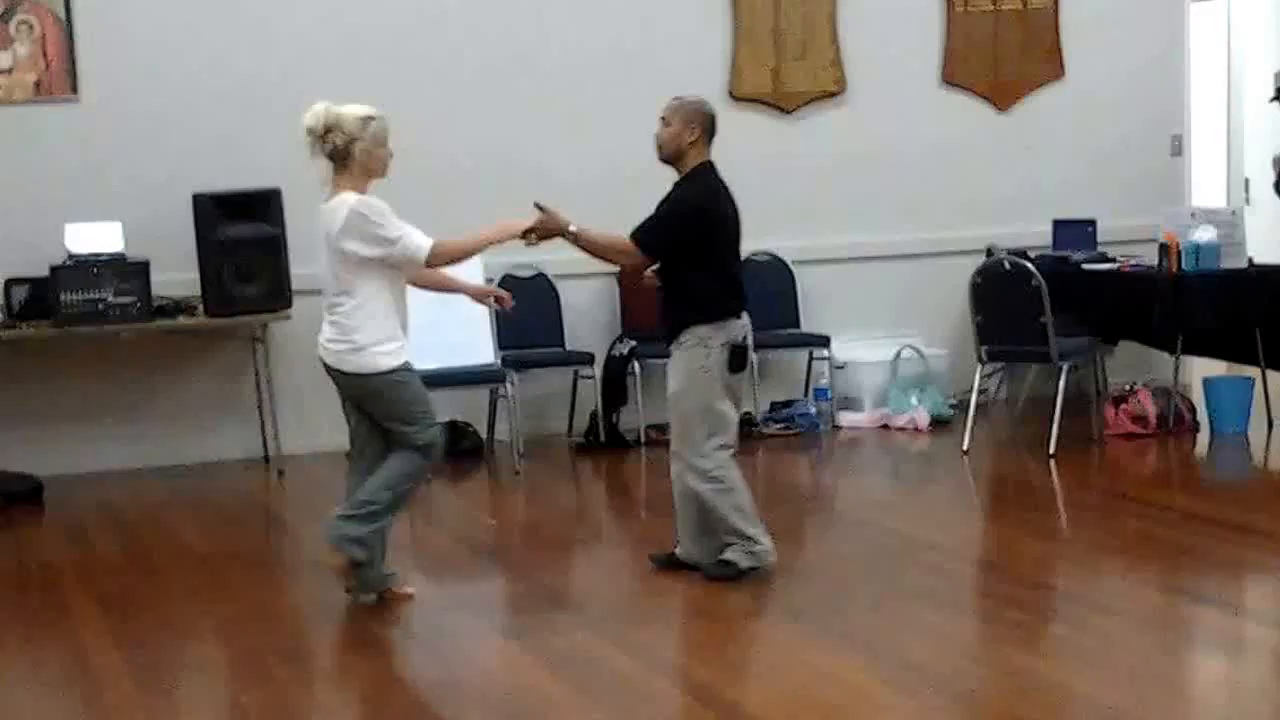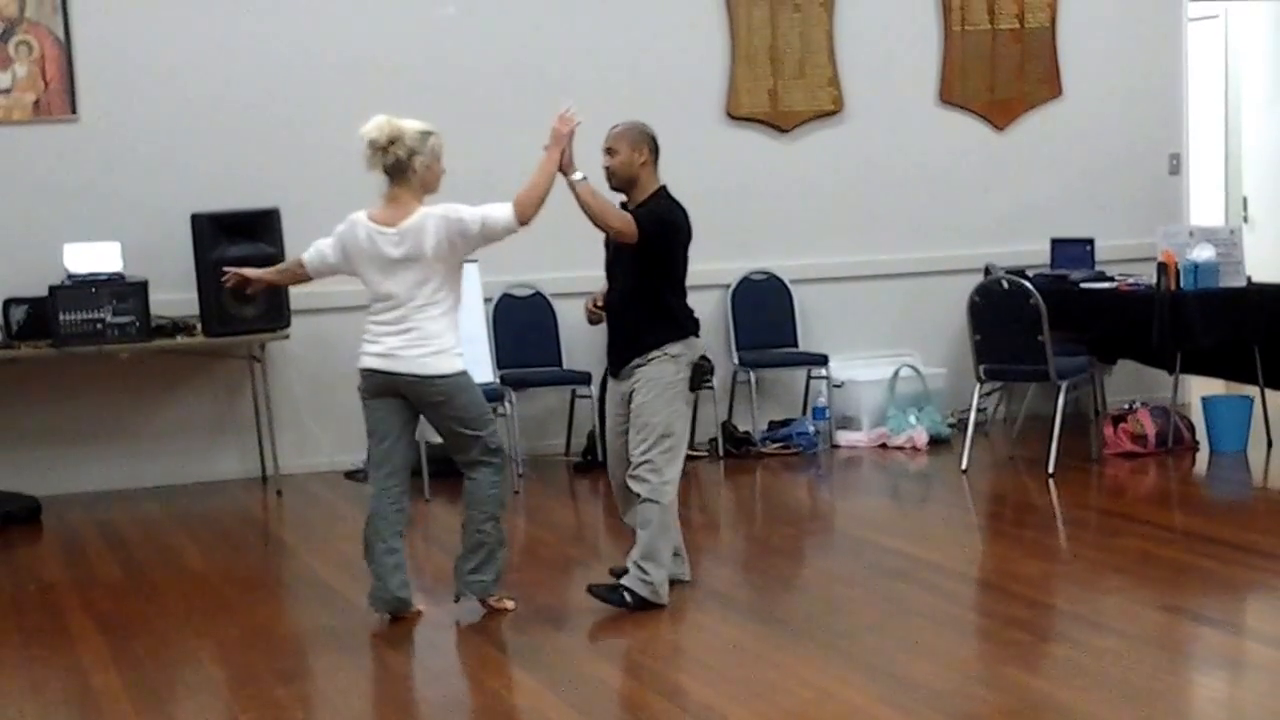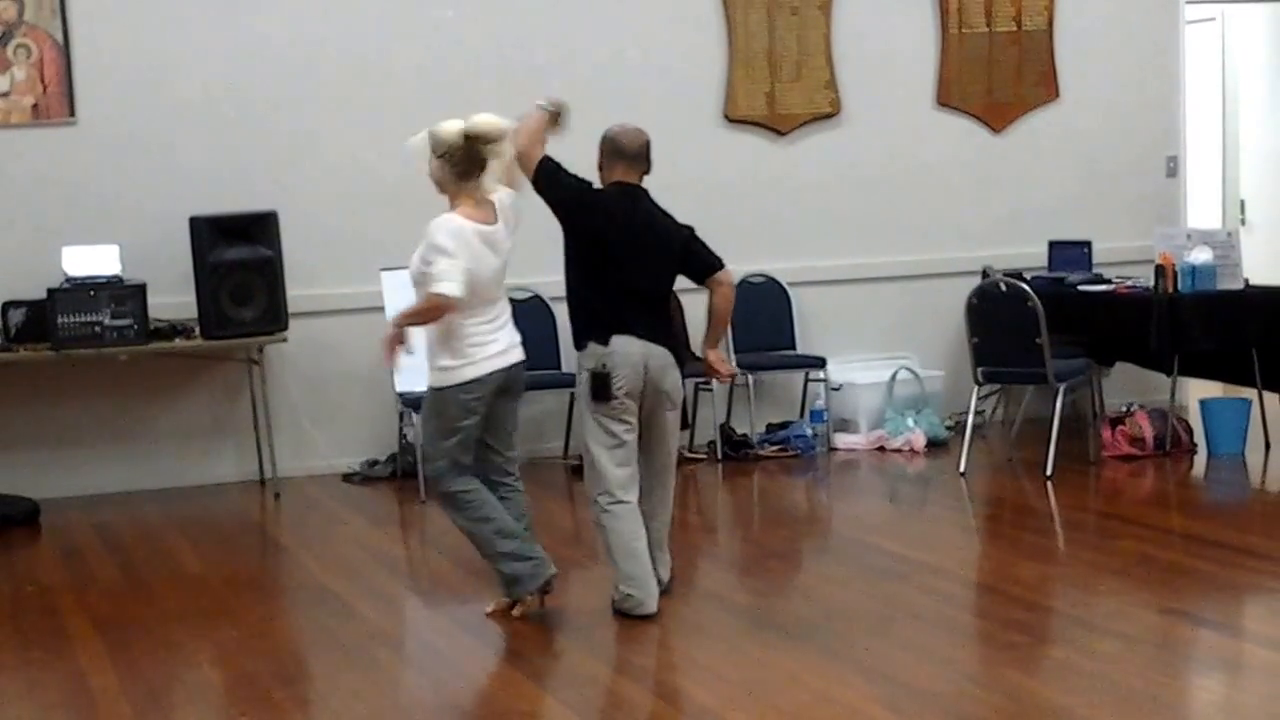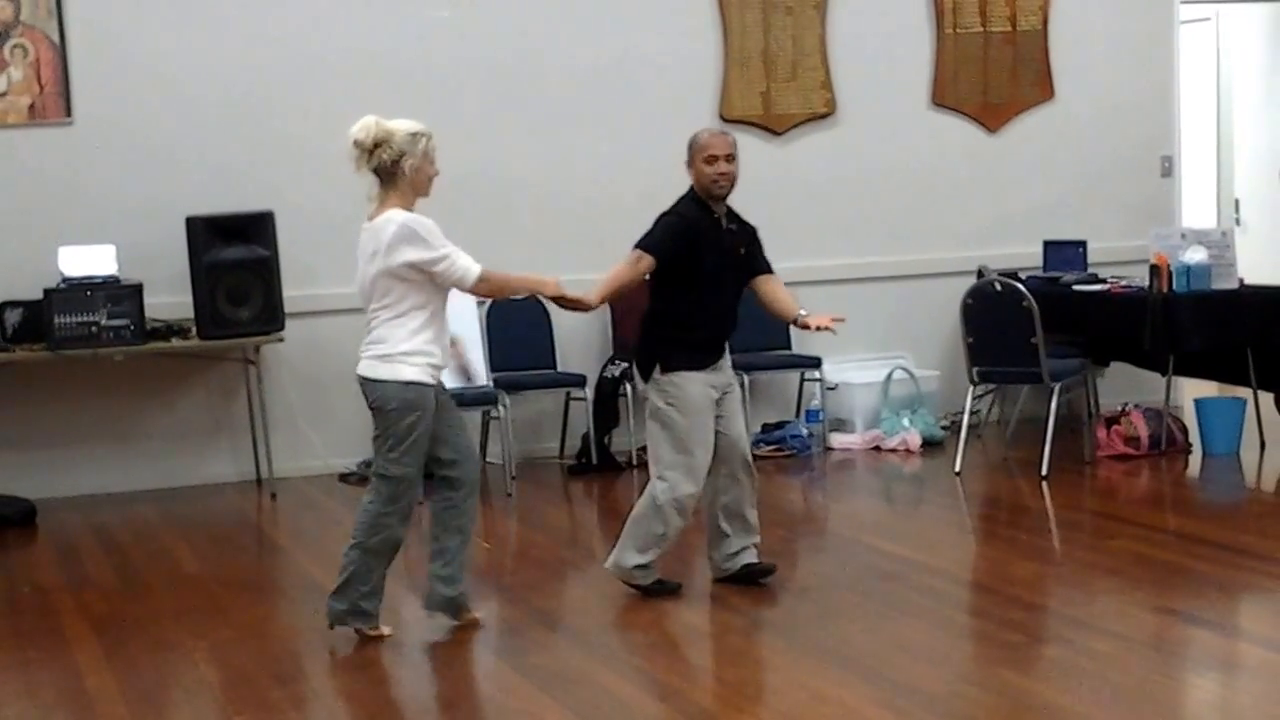
dt=1s
person 1, frame 1
left shoulder: (343, 208)
right shoulder: (361, 210)
left elbow: (406, 266)
right elbow: (430, 253)
left wrist: (470, 289)
right wrist: (499, 233)
left hip: (351, 355)
right hip: (372, 359)
left knee: (373, 455)
right knee: (423, 446)
left ankle: (367, 574)
right ankle: (354, 531)
person 1, frame 2
left shoulder: (357, 229)
right shoulder: (446, 224)
left elbow: (306, 267)
right elbow: (523, 211)
left wrist: (261, 276)
right wrist: (555, 151)
left hip: (379, 371)
right hip: (435, 370)
left knee: (387, 478)
right knee: (485, 461)
left ankle: (392, 593)
right ankle: (479, 580)
person 1, frame 3
left shoulder: (447, 230)
right shoulder: (499, 207)
left elbow: (446, 300)
right elbow: (508, 185)
left wrist: (401, 323)
left hip: (464, 373)
right hip: (506, 362)
left knee: (451, 475)
right knee: (499, 469)
left ankle: (529, 570)
right ankle: (525, 581)
person 1, frame 4
left shoulder: (378, 227)
right shoulder: (408, 227)
right elbow: (477, 280)
left wrist: (445, 342)
right wrist: (535, 283)
left hip: (415, 377)
right hip: (400, 380)
left knee: (459, 473)
right knee: (393, 494)
left ankle: (448, 589)
right ankle: (353, 606)
person 2, frame 1
left shoulder: (692, 198)
right shoulder: (706, 191)
left elbow: (631, 252)
left wrist: (565, 230)
right wrist: (665, 271)
left hip: (706, 339)
right hip: (702, 335)
left knee: (704, 452)
right knee: (689, 450)
left ankle: (749, 545)
right ankle: (699, 547)
person 2, frame 2
left shoulder: (667, 215)
right shoulder: (628, 217)
left elbow: (618, 228)
left wrist: (572, 172)
right wrist: (603, 300)
left hip: (663, 359)
right hip: (625, 361)
left knee: (651, 472)
right knee: (625, 472)
left ankle: (646, 582)
right ankle: (666, 562)
person 2, frame 3
left shoulder: (582, 207)
right shoulder: (669, 228)
left elbow: (524, 150)
right elbow: (723, 284)
left wrist: (545, 111)
right wrist: (714, 346)
left hip: (606, 357)
right hip: (661, 356)
left knee: (614, 485)
right knee: (655, 480)
left ankle: (637, 592)
right ankle: (651, 574)
person 2, frame 4
left shoulder: (741, 230)
right shoulder: (680, 221)
left elbow: (764, 280)
right elbow: (638, 263)
left wrist: (800, 315)
right wrist: (593, 299)
left hip: (716, 362)
right hip: (673, 366)
left knee: (735, 461)
right knee: (681, 475)
left ankle: (735, 556)
right ankle: (634, 563)
